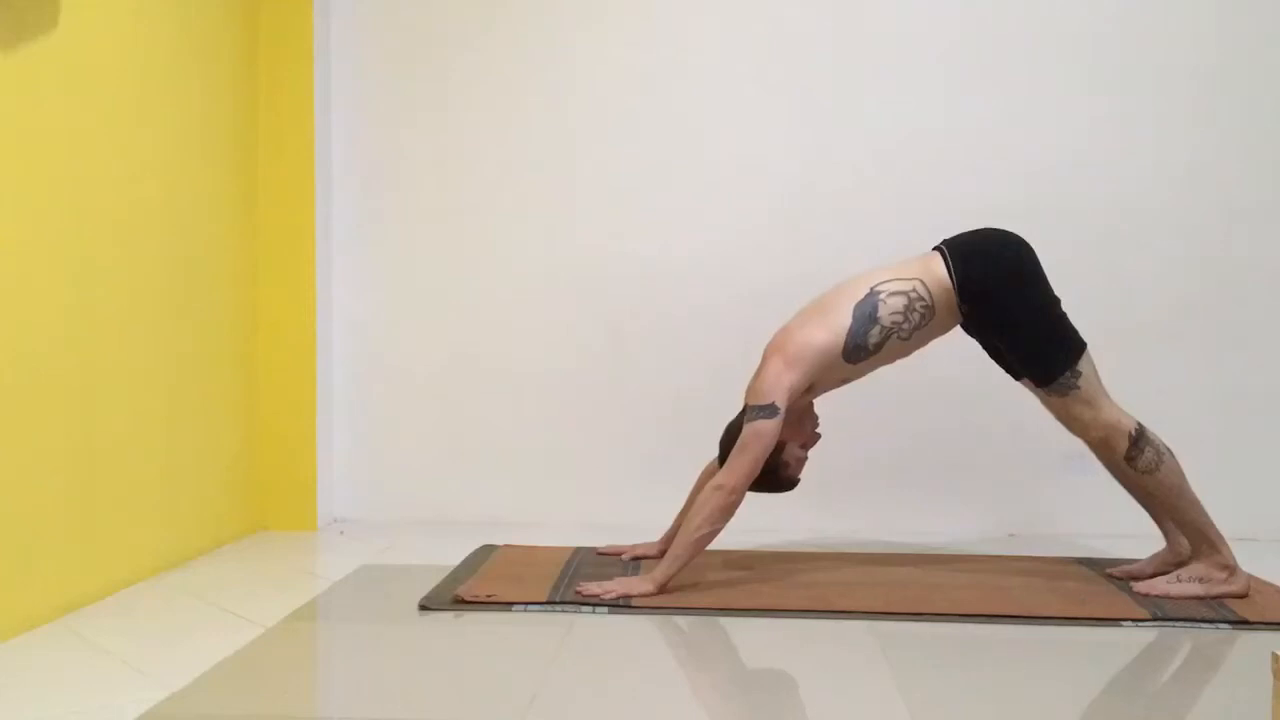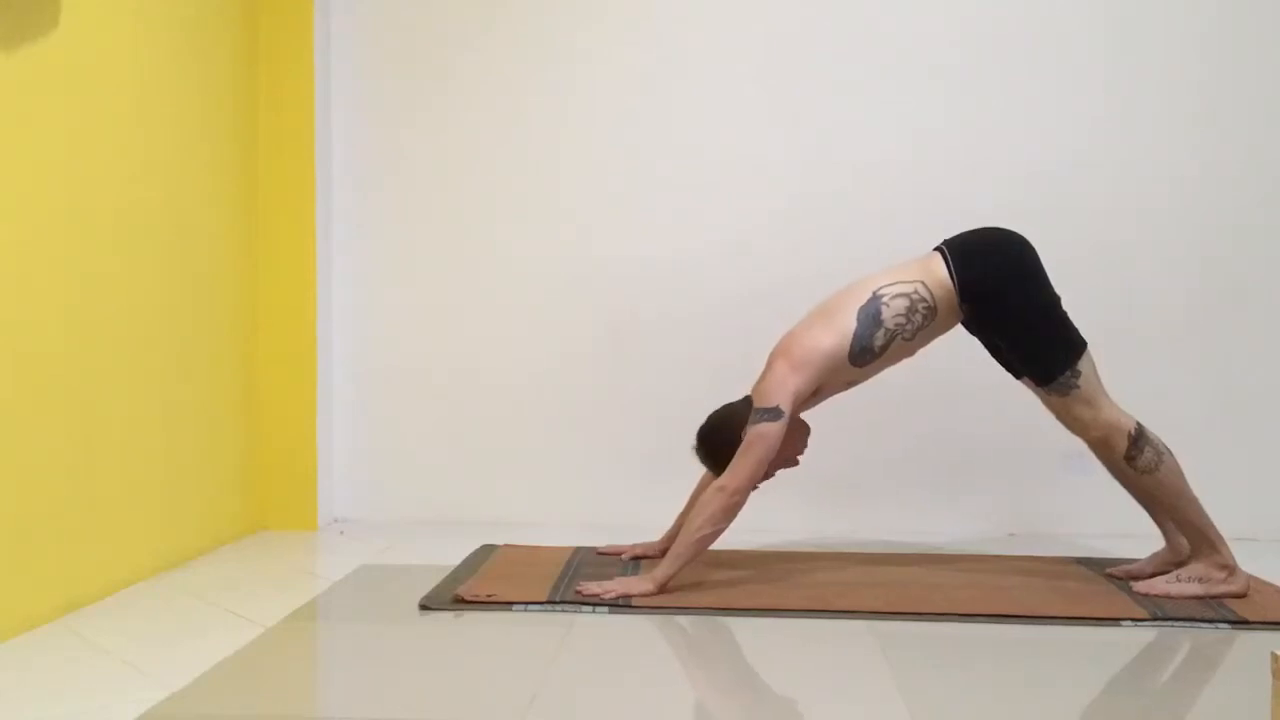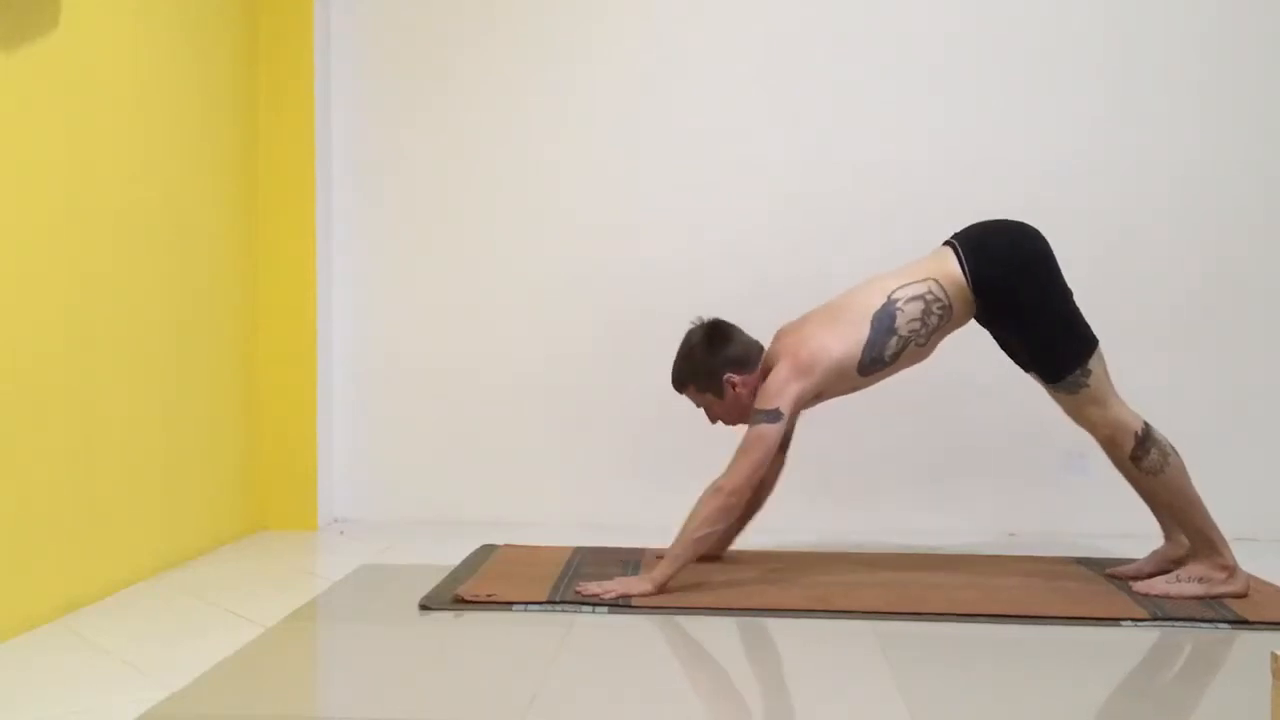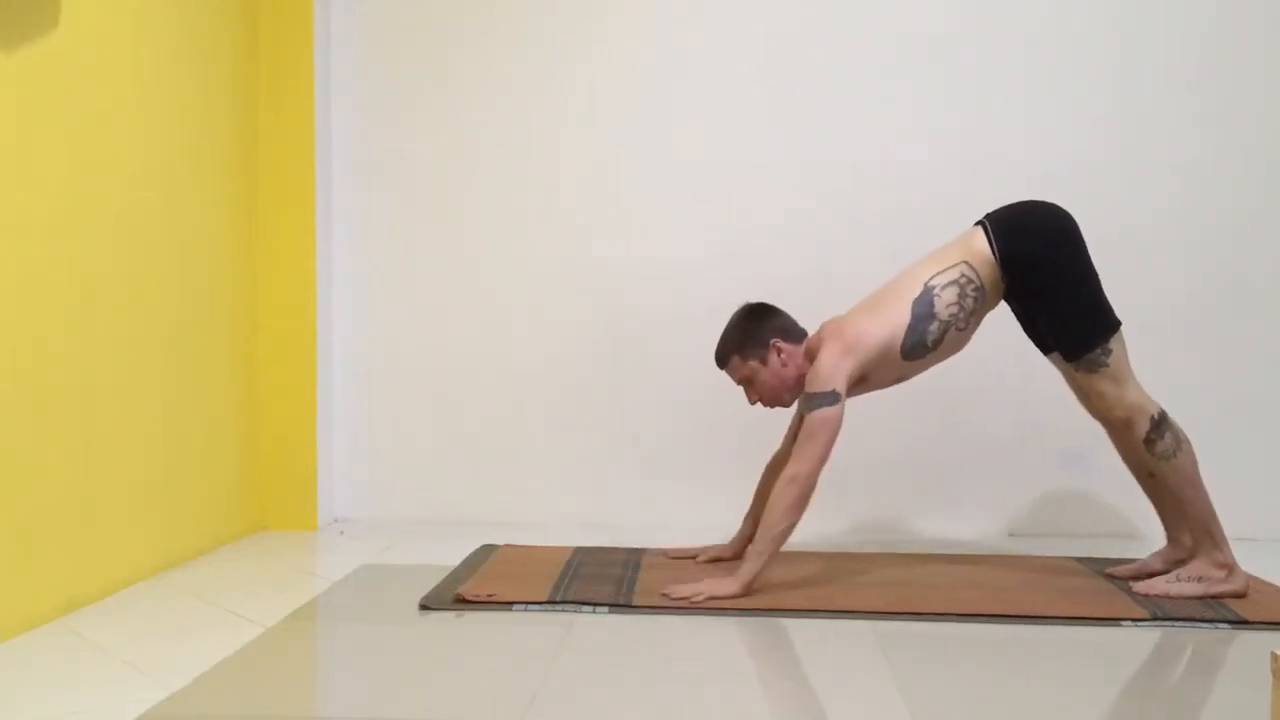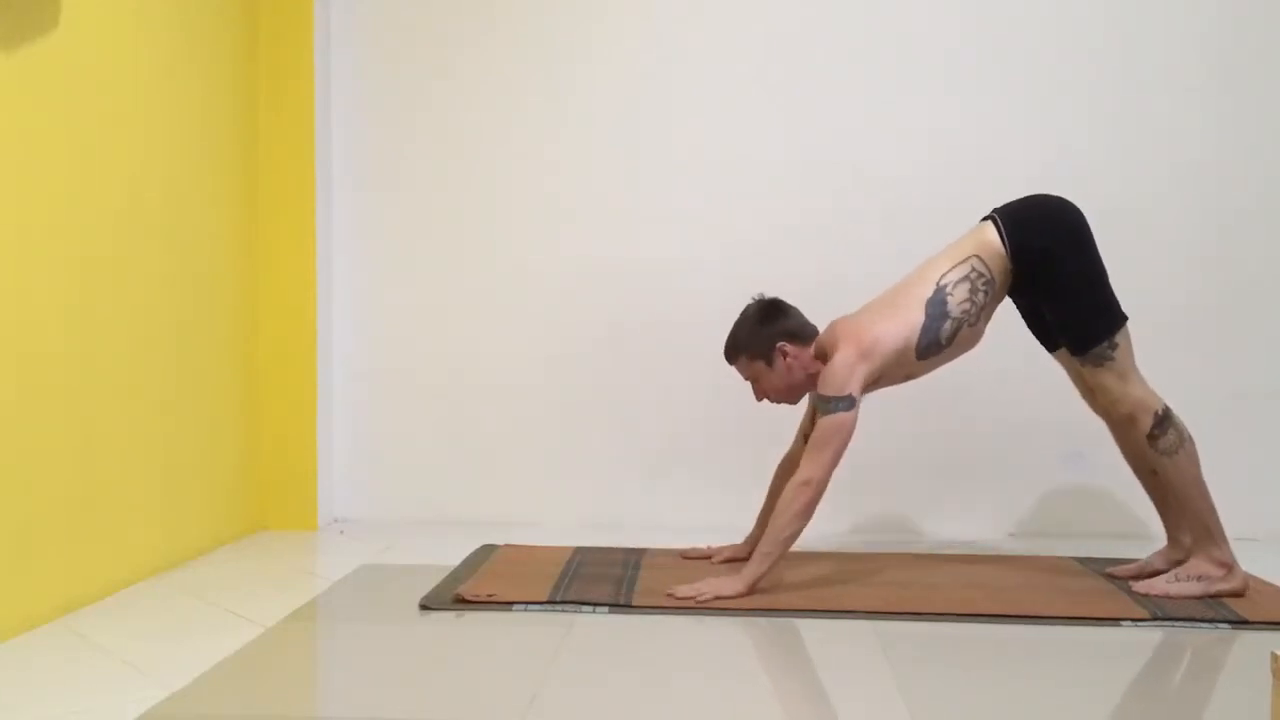
dt=1s
person 1, frame 1
left shoulder: (780, 380)
right shoulder: (784, 379)
left elbow: (729, 486)
right elbow: (720, 469)
left wrist: (656, 578)
right wrist: (665, 542)
left hip: (986, 272)
right hip: (974, 276)
left knee: (1098, 420)
right knee: (1091, 421)
left ankle: (1219, 561)
right ankle: (1180, 545)
person 1, frame 2
left shoulder: (783, 384)
right shoulder: (782, 382)
left elbow: (729, 491)
right elbow: (720, 473)
left wrist: (654, 579)
right wrist: (665, 540)
left hip: (988, 271)
right hip: (974, 276)
left knee: (1098, 419)
right knee: (1090, 422)
left ankle: (1218, 561)
right ankle: (1178, 545)
person 1, frame 3
left shoulder: (786, 377)
right shoulder: (784, 348)
left elbow: (730, 489)
right elbow: (771, 462)
left wrist: (654, 577)
right wrist: (720, 541)
left hip: (1001, 265)
right hip: (985, 265)
left knee: (1106, 418)
right knee: (1095, 416)
left ankle: (1218, 562)
right ankle: (1179, 543)
person 1, frame 4
left shoulder: (831, 362)
right shoulder: (825, 356)
left elbow: (800, 479)
right elbow: (783, 461)
left wrist: (742, 577)
right wrist: (739, 542)
left hip: (1030, 243)
right hip: (1011, 256)
left knee: (1119, 403)
right knee: (1110, 408)
left ankle: (1217, 560)
right ankle: (1183, 545)
person 1, frame 5
left shoulder: (844, 361)
right shoulder: (831, 352)
left elbow: (810, 481)
right elbow: (796, 459)
left wrist: (747, 577)
right wrist: (752, 543)
left hip: (1039, 237)
right hip: (1018, 250)
left knee: (1124, 399)
right knee: (1109, 403)
left ankle: (1217, 560)
right ankle: (1182, 544)
